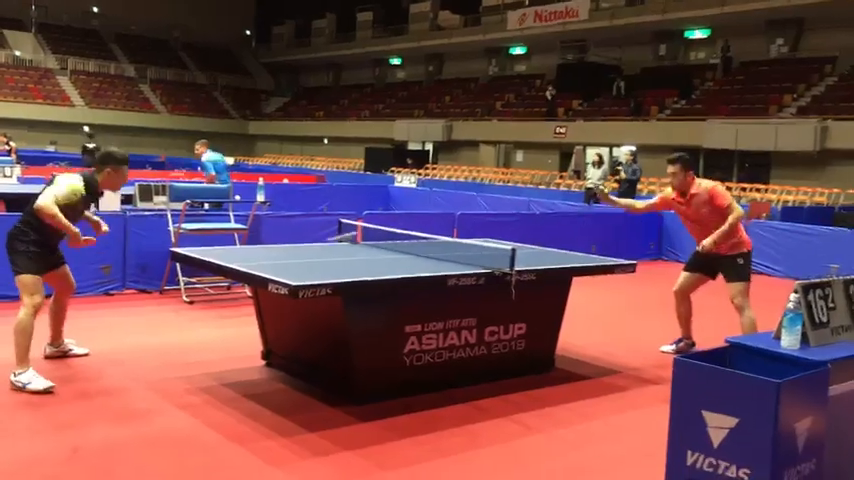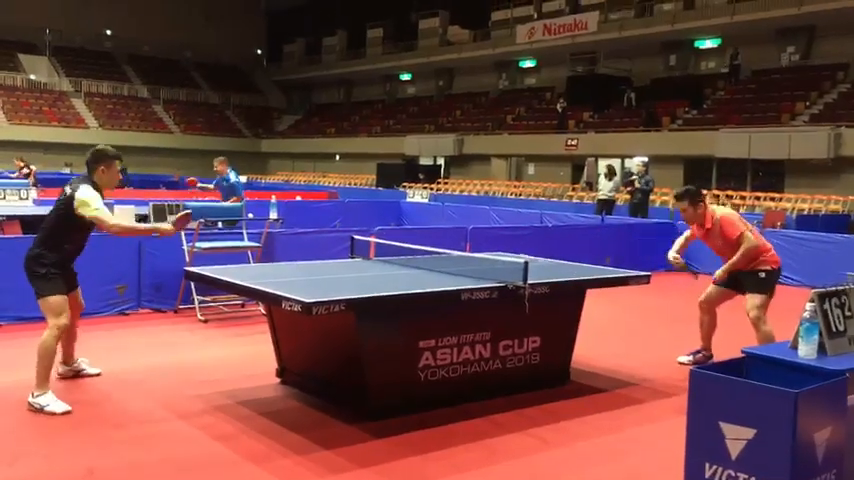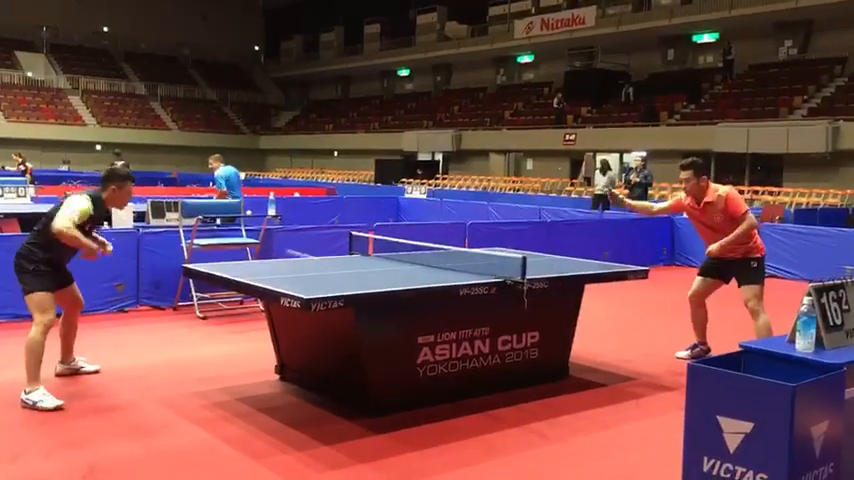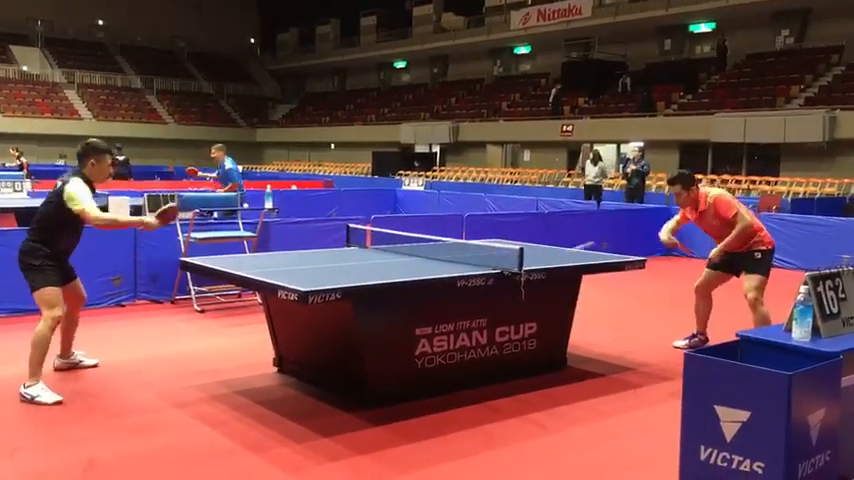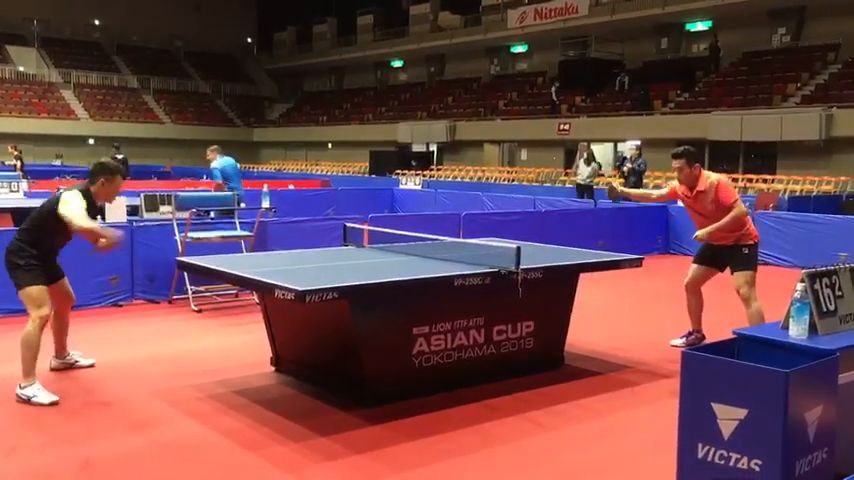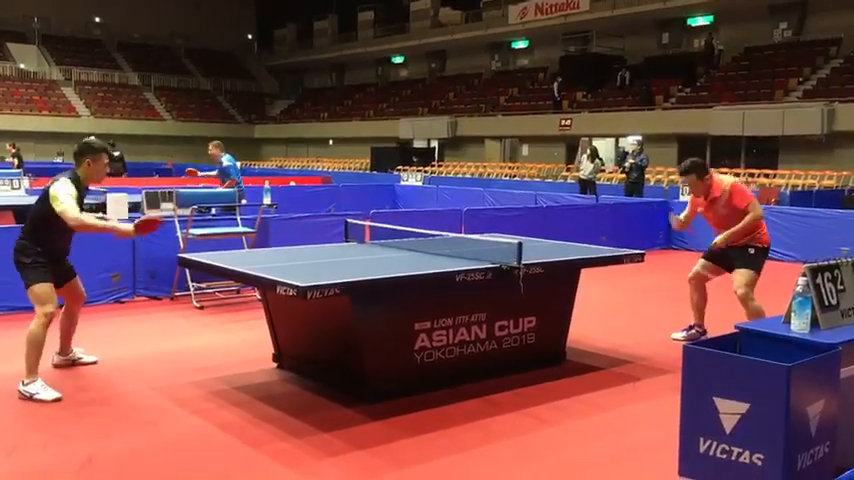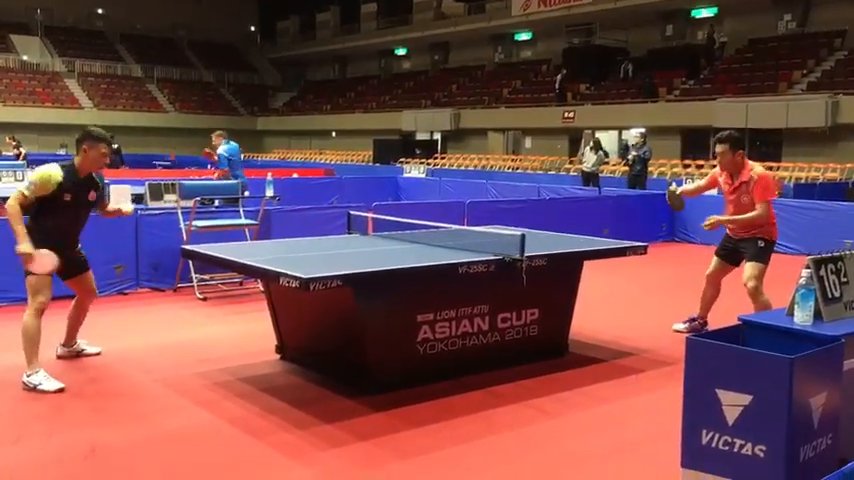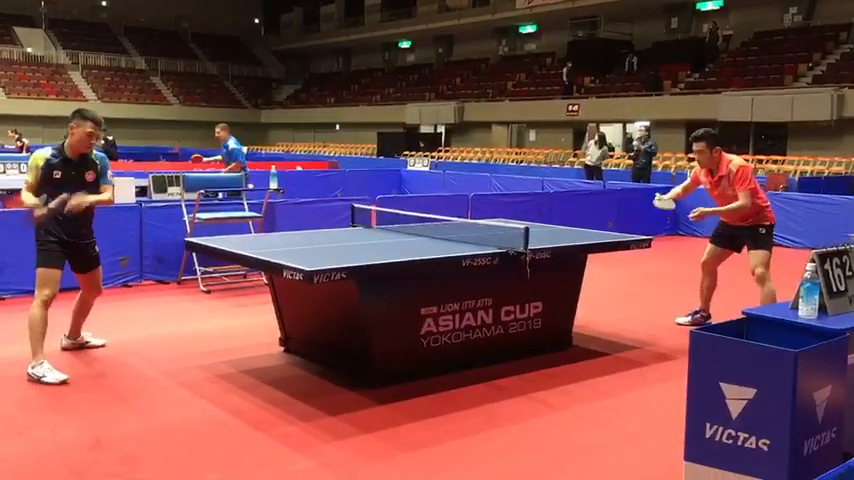
dt=0.4s
person 1, frame 1
left shoulder: (91, 187)
right shoulder: (74, 183)
right elbow: (42, 206)
left wrist: (93, 220)
right wrist: (72, 231)
left hip: (45, 243)
right hip: (25, 242)
left knee: (66, 288)
right knee: (33, 302)
left ankle: (56, 344)
right ankle: (21, 372)
person 1, frame 2
left shoulder: (81, 186)
right shoulder: (85, 193)
right elbow: (114, 227)
left wrist: (95, 221)
right wrist: (158, 228)
left hip: (59, 262)
right hip: (44, 264)
left knee: (75, 311)
right knee: (59, 323)
left ankle: (69, 364)
right ankle: (39, 394)
person 1, frame 3
left shoulder: (99, 207)
right shoulder: (83, 202)
right elbow: (60, 228)
left wrist: (99, 241)
right wrist: (89, 247)
left hip: (53, 262)
right hip: (33, 262)
left knee: (75, 306)
right knee: (45, 320)
left ankle: (67, 362)
right ankle: (32, 390)
person 1, frame 4
left shoulder: (75, 183)
right shoulder: (76, 187)
right elbow: (98, 220)
left wrist: (88, 216)
right wrist: (141, 221)
left hip: (54, 256)
right hip: (38, 256)
left knee: (77, 301)
right knee: (53, 314)
left ankle: (66, 356)
right ankle: (31, 384)
person 1, frame 5
left shoulder: (89, 201)
right shoulder: (75, 198)
right elbow: (81, 225)
left wrist: (96, 237)
right wrist: (109, 236)
left hip: (42, 256)
right hip: (24, 257)
left knee: (66, 302)
right knee: (40, 314)
left ankle: (61, 356)
right ankle: (27, 385)
person 1, frame 6
left shoulder: (77, 184)
right shoulder: (63, 186)
right elbow: (75, 220)
left wrist: (100, 219)
right wrist: (116, 228)
left hip: (53, 254)
right hip: (32, 255)
left knee: (77, 299)
right knee: (46, 311)
left ankle: (65, 353)
right ankle: (30, 382)
person 1, frame 7
left shoulder: (95, 180)
right shoulder: (51, 174)
left elbow: (103, 207)
right elbow: (13, 204)
left wrist: (119, 210)
right wrist: (23, 241)
left hip: (67, 246)
right hip: (38, 244)
left knee: (88, 294)
right knee: (39, 303)
left ankle: (69, 345)
right ankle: (32, 373)
person 1, frame 8
left shoulder: (99, 160)
right shoulder: (42, 157)
left elbow: (108, 197)
right elbow: (26, 193)
left wrist: (87, 200)
right wrist: (36, 205)
left hip: (83, 236)
right hip: (51, 237)
left knee: (93, 290)
right knee: (45, 296)
left ankle: (73, 337)
right ankle: (37, 364)
person 2, frame 1
left shoulder: (709, 189)
right shoulder: (671, 196)
left elbow: (738, 214)
right elbow: (641, 206)
left wrist: (715, 238)
right wrist: (611, 200)
left hip: (735, 250)
right hip: (707, 251)
left knee: (740, 302)
right knee: (680, 291)
right ankle: (687, 340)
person 2, frame 2
left shoulder: (722, 217)
right shoulder: (697, 223)
left elbow: (751, 244)
right elbow: (685, 238)
left wrist: (725, 269)
right wrist: (673, 253)
left hip: (762, 264)
right hip: (738, 267)
left knee: (755, 315)
right knee: (705, 303)
right ankle: (705, 352)
person 2, frame 3
left shoulder: (725, 195)
right shoulder: (685, 200)
left elbow: (751, 223)
right elbow: (654, 209)
left wrist: (722, 243)
right wrist: (624, 201)
left hip: (748, 253)
right hip: (720, 256)
left knee: (754, 306)
right knee: (695, 297)
right ankle: (702, 345)
person 2, frame 4
left shoulder: (716, 198)
right shoulder: (689, 208)
left elbow: (746, 223)
right elbow: (673, 223)
left wrist: (720, 248)
right wrist: (664, 235)
left hip: (756, 245)
right hip: (731, 249)
left knee: (752, 297)
right knee: (701, 288)
right ankle: (700, 336)
person 2, frame 5
left shoulder: (716, 183)
right shoulder: (681, 188)
left elbow: (741, 212)
right elbow: (653, 195)
left wrist: (711, 230)
right wrist: (622, 191)
left hip: (741, 240)
right hip: (715, 243)
left knee: (745, 292)
right knee: (691, 284)
right ankle: (697, 333)
person 2, frame 6
left shoulder: (730, 186)
right shoulder: (698, 194)
left elbow: (757, 214)
right elbow: (685, 221)
left wrist: (727, 235)
right wrist: (677, 223)
left hip: (752, 242)
right hip: (727, 243)
left knee: (742, 292)
right knee: (695, 278)
right ankle: (698, 328)
person 2, frame 7
left shoulder: (759, 176)
right shoulder: (721, 173)
left elbow: (763, 215)
right elbow: (700, 187)
left wrist: (724, 220)
right wrist: (680, 190)
left hip: (759, 235)
right hip: (733, 235)
left knee: (751, 284)
right knee: (712, 276)
right ankle: (700, 321)
person 2, frame 8
left shoulder: (738, 167)
right shoulder: (701, 170)
left elbow: (745, 204)
right elbow: (684, 188)
left wrist: (709, 212)
right wrist: (666, 197)
left hip: (757, 221)
right hip: (730, 223)
left knee: (760, 273)
right knee: (707, 263)
right ankle: (703, 313)
